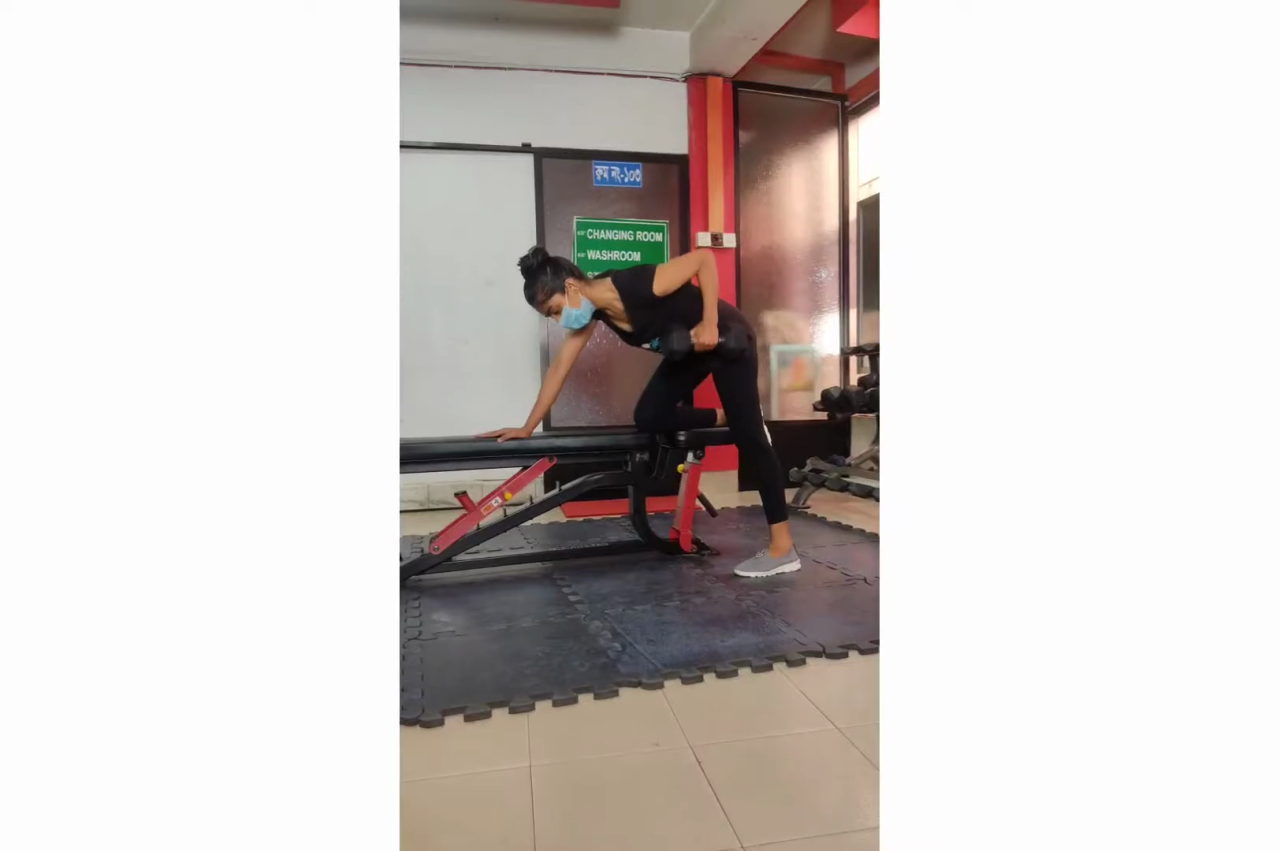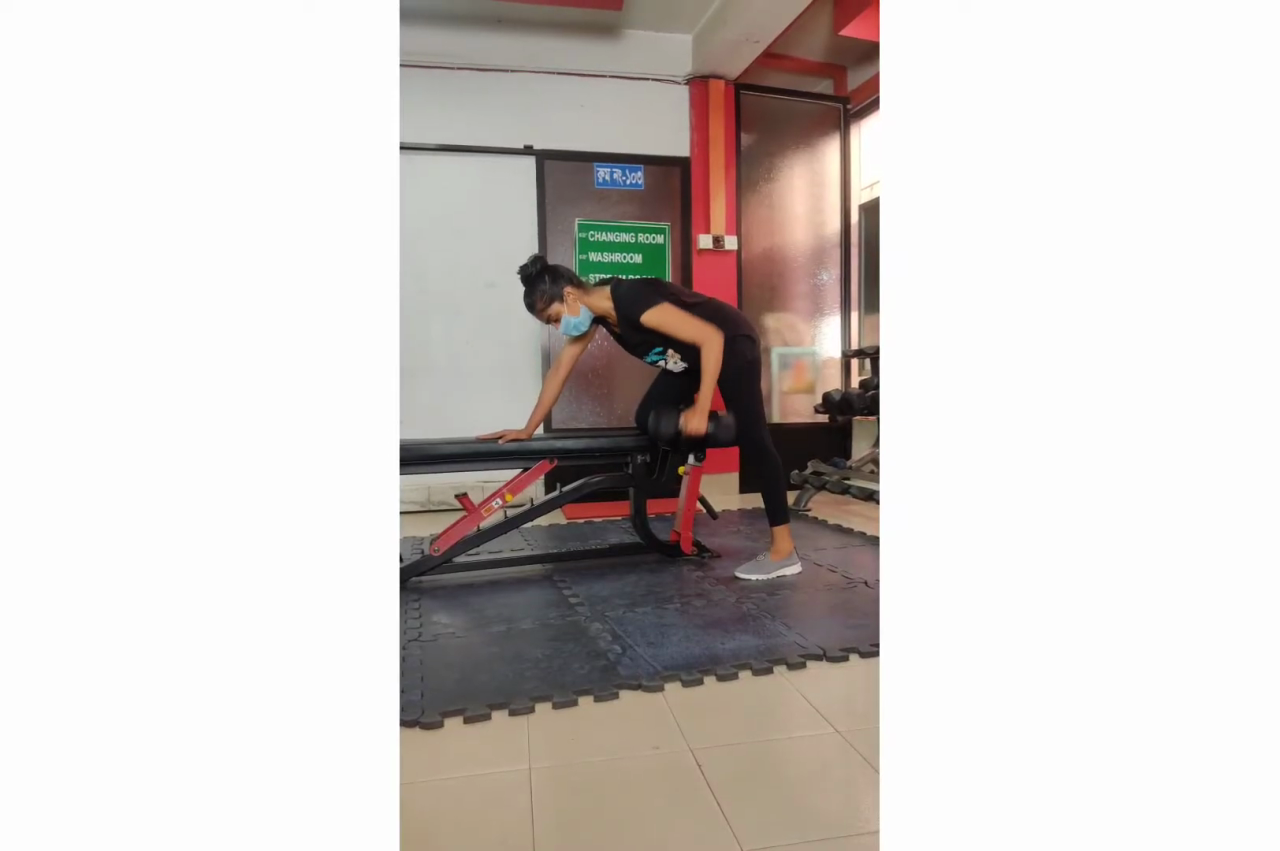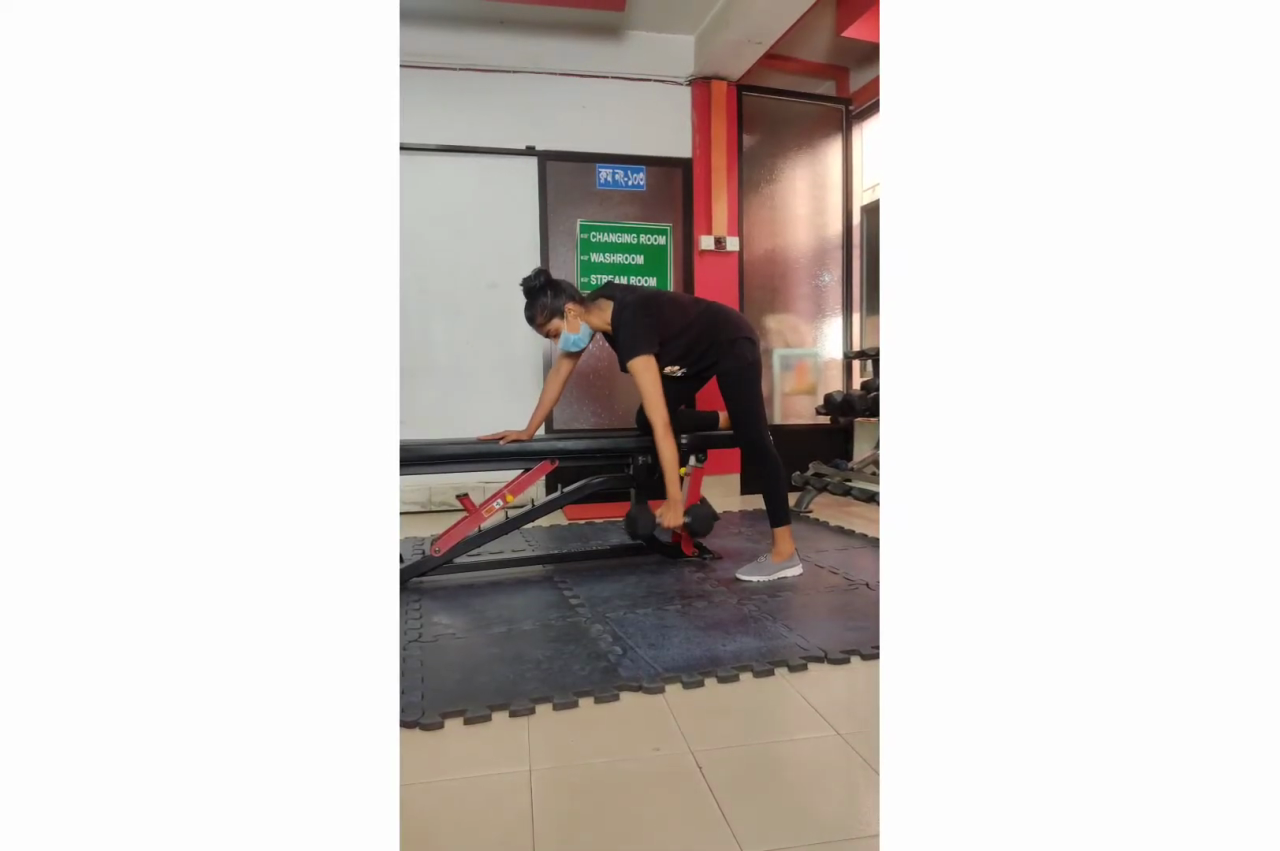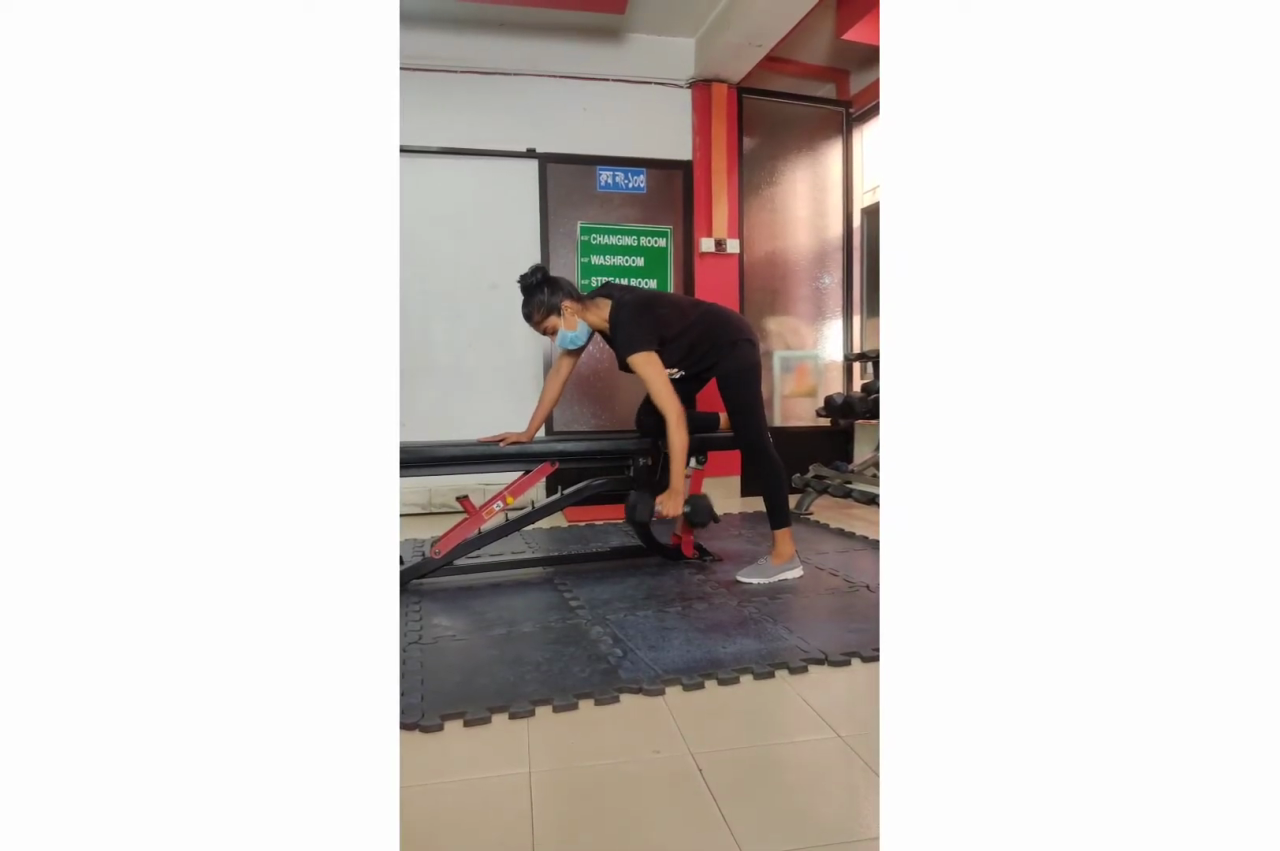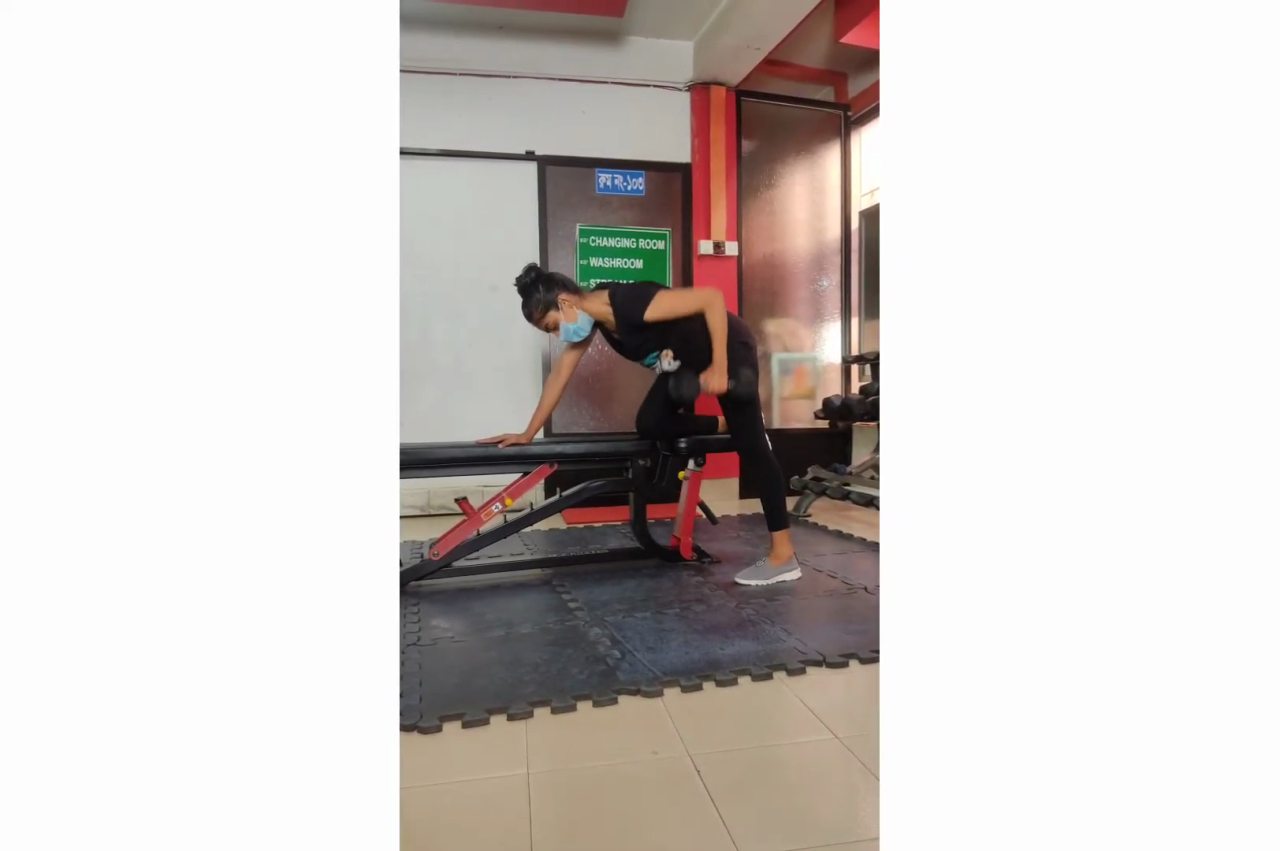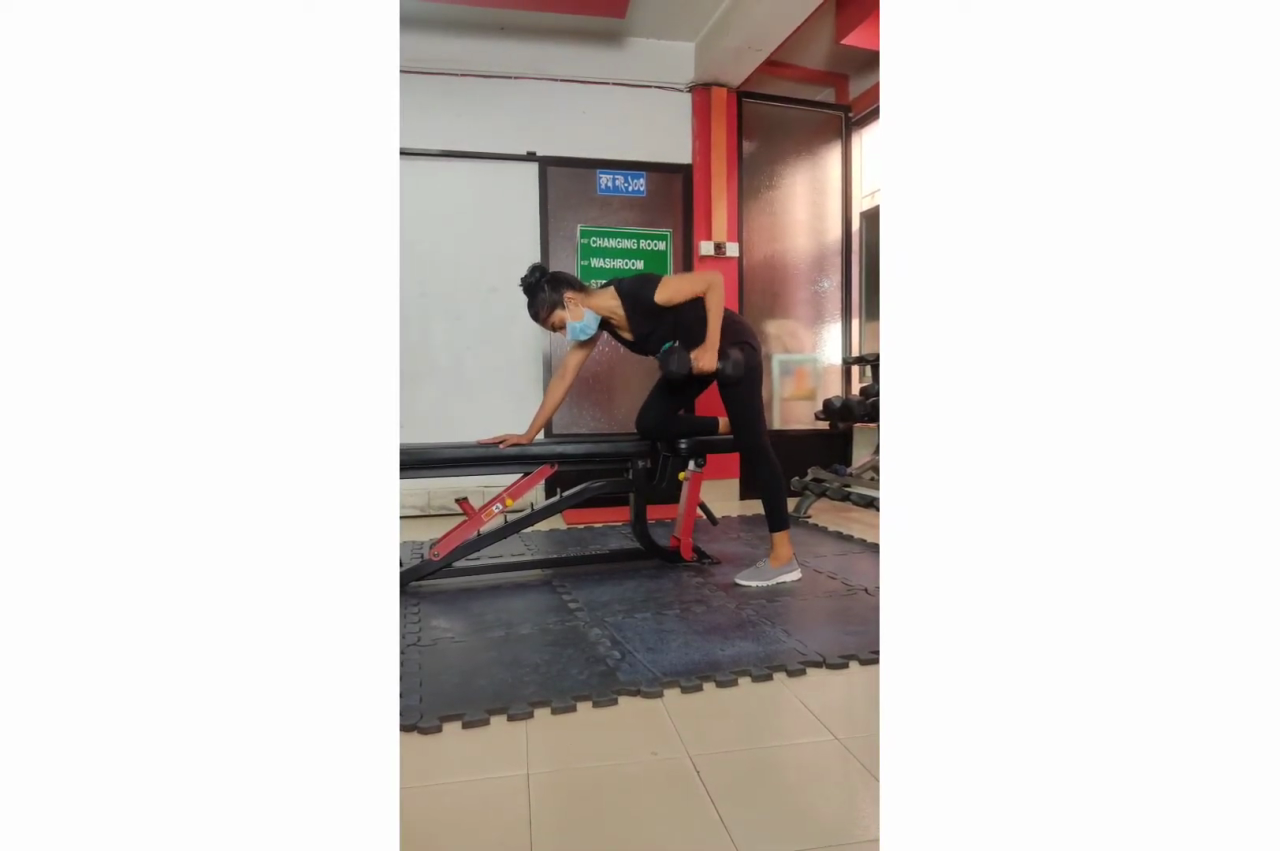
dt=0.4s
person 1, frame 1
left shoulder: (635, 287)
right shoulder: (592, 301)
left elbow: (703, 257)
right elbow: (561, 364)
left wrist: (709, 325)
right wrist: (528, 428)
left hip: (725, 336)
right hip: (688, 347)
left knee: (748, 439)
right knee: (648, 419)
left ankle: (783, 548)
right ankle: (729, 416)
person 1, frame 2
left shoulder: (633, 301)
right shoulder: (593, 306)
left elbow: (713, 338)
right elbow: (561, 368)
left wrist: (701, 409)
right wrist: (528, 429)
left hip: (730, 342)
right hip: (691, 355)
left knee: (753, 441)
right knee: (648, 420)
left ankle: (784, 551)
right ankle: (735, 420)
person 1, frame 3
left shoulder: (630, 329)
right shoulder: (594, 307)
left elbow: (662, 424)
right elbow: (560, 371)
left wrist: (675, 500)
right wrist: (528, 431)
left hip: (731, 344)
right hip: (693, 351)
left knee: (753, 442)
right knee: (646, 422)
left ankle: (785, 552)
right ankle: (732, 420)
person 1, frame 4
left shoulder: (628, 327)
right shoulder: (593, 307)
left elbow: (674, 413)
right elbow: (560, 371)
left wrist: (676, 490)
right wrist: (528, 432)
left hip: (731, 346)
right hip: (693, 352)
left knee: (753, 445)
right knee: (647, 423)
left ankle: (785, 554)
right ankle: (731, 422)
person 1, frame 5
left shoulder: (629, 305)
right shoulder: (591, 310)
left elbow: (712, 298)
right elbow: (561, 372)
left wrist: (719, 369)
right wrist: (528, 434)
left hip: (729, 345)
right hip: (690, 355)
left knee: (750, 447)
right knee: (650, 426)
left ankle: (783, 556)
right ankle: (734, 422)
person 1, frame 6
left shoulder: (638, 294)
right shoulder: (596, 313)
left elbow: (713, 280)
right elbow: (566, 373)
left wrist: (710, 347)
right wrist: (530, 434)
left hip: (730, 347)
right hip: (690, 357)
left knee: (753, 447)
right knee: (650, 426)
left ankle: (783, 557)
right ankle: (731, 425)
